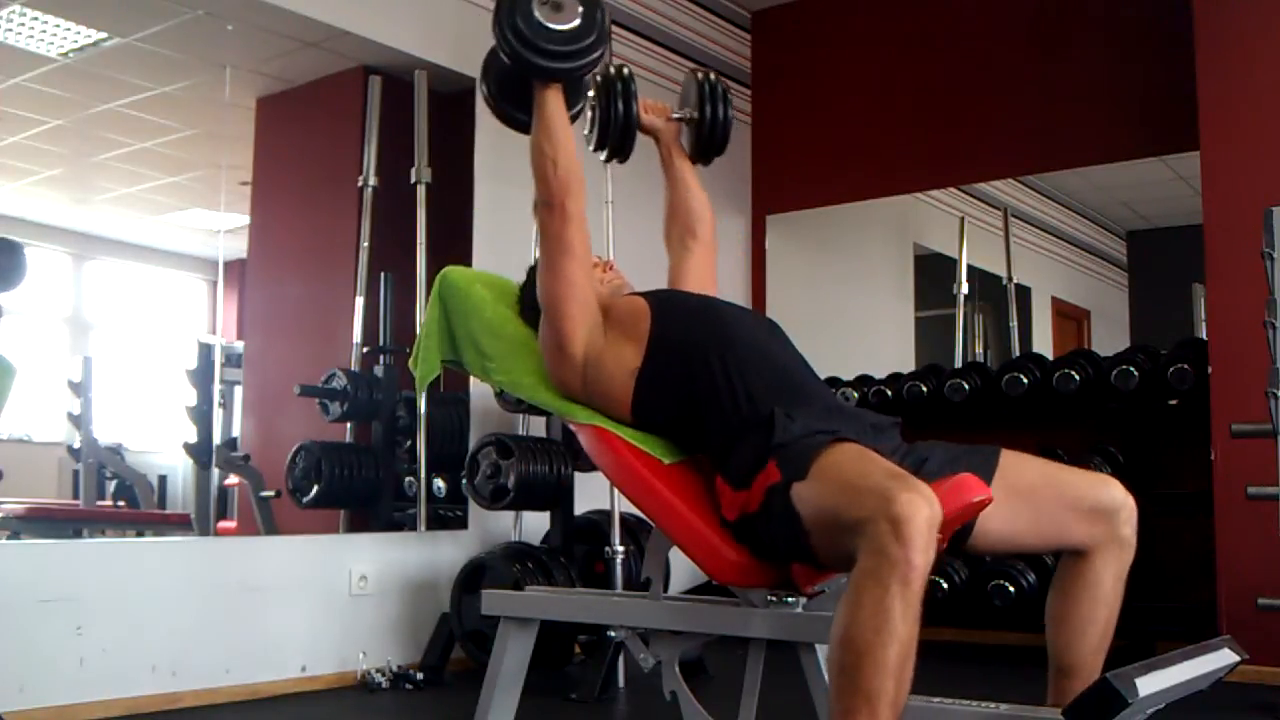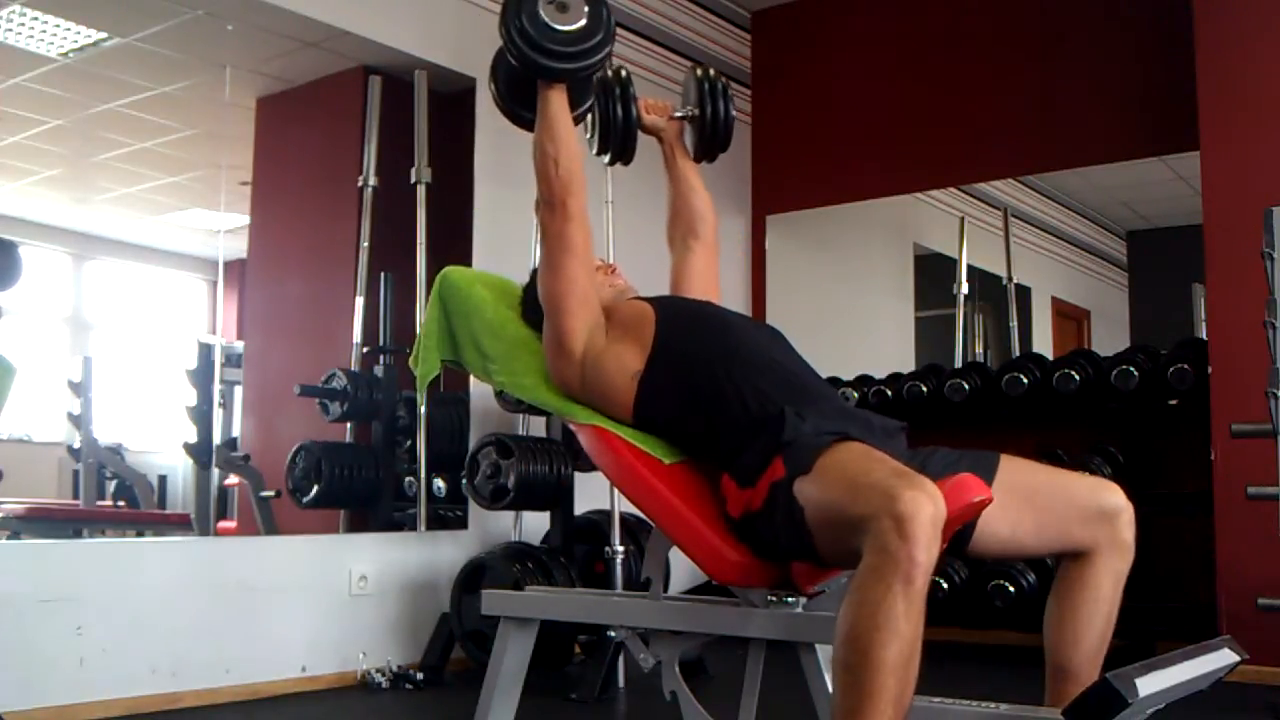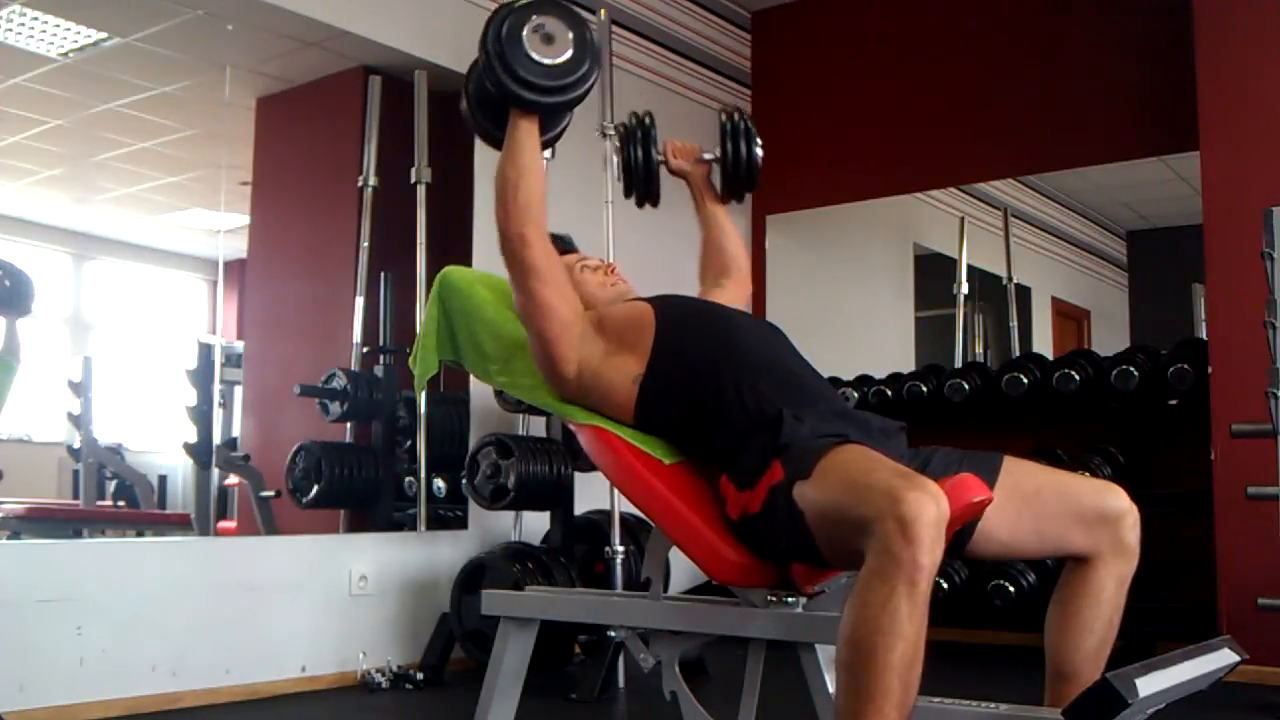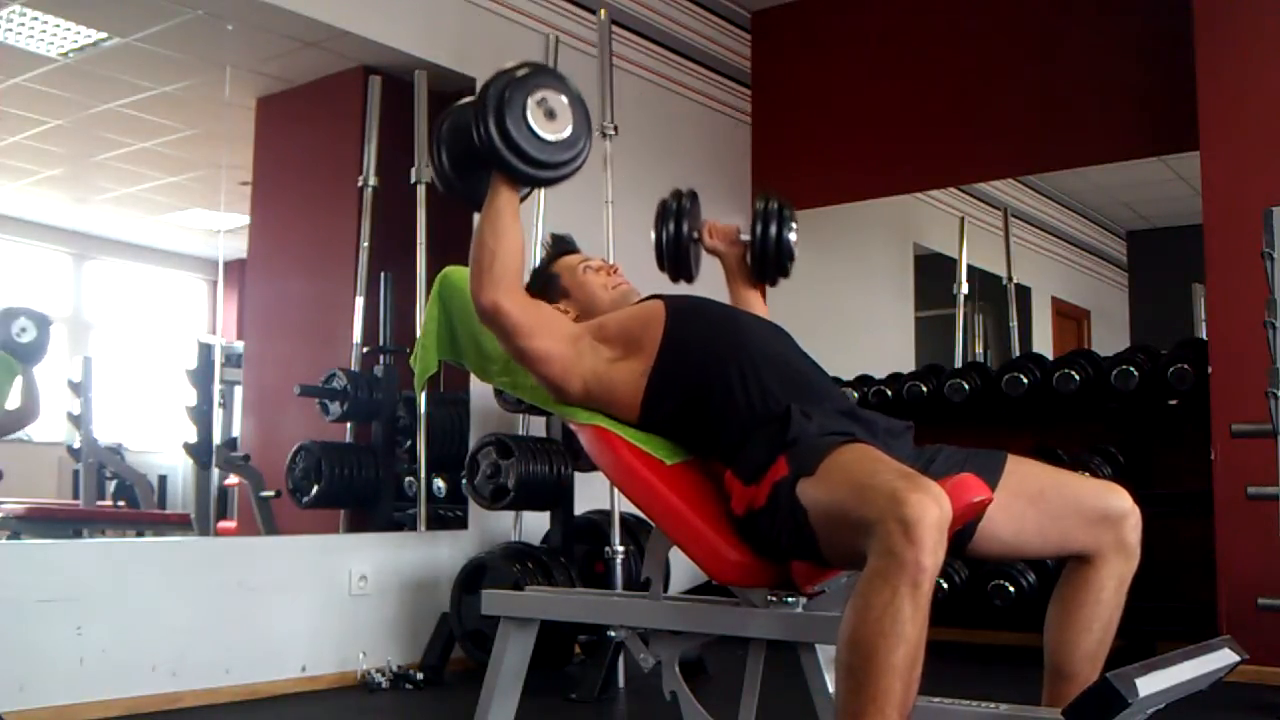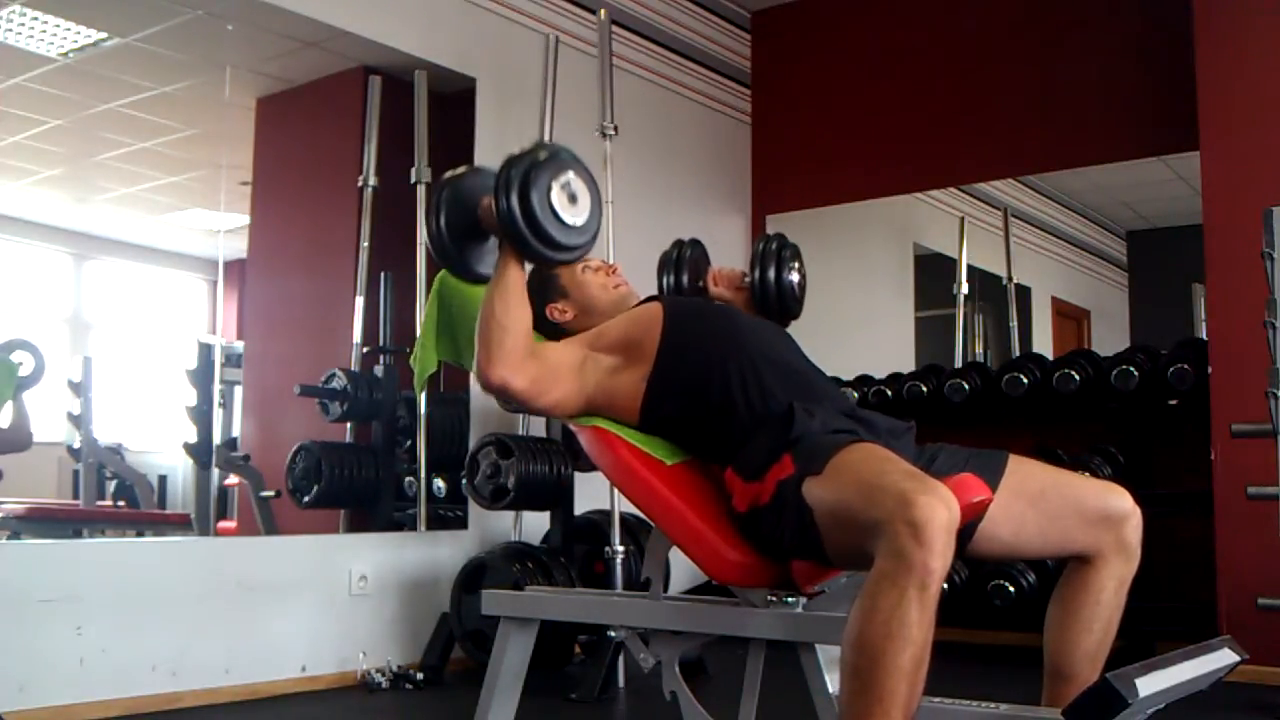
dt=0.5s
person 1, frame 1
left shoulder: (671, 315)
right shoulder: (578, 340)
left elbow: (694, 234)
right elbow: (560, 206)
left wrist: (669, 144)
right wrist: (550, 85)
left hip: (863, 441)
right hip: (776, 458)
left knee: (1107, 511)
right knee: (903, 520)
person 1, frame 2
left shoulder: (674, 323)
right shoulder: (582, 343)
left elbow: (696, 236)
right elbow: (562, 202)
left wrist: (672, 142)
right wrist: (553, 88)
left hip: (864, 439)
right hip: (780, 459)
left knee: (1105, 513)
right knee: (908, 514)
person 1, frame 3
left shoulder: (670, 330)
right shoulder: (581, 347)
left elbow: (731, 281)
right elbow: (520, 237)
left wrist: (701, 189)
right wrist: (526, 115)
left hip: (863, 439)
right hip: (779, 460)
left knee: (1111, 518)
right knee: (912, 517)
person 1, frame 4
left shoulder: (671, 335)
right shoulder: (584, 350)
right elbow: (496, 297)
left wrist: (735, 263)
right wrist: (506, 184)
left hip: (867, 434)
right hip: (787, 451)
left knee: (1112, 516)
right knee: (913, 517)
person 1, frame 5
left shoulder: (672, 325)
right shoulder: (585, 354)
right elbow: (504, 371)
left wrist: (745, 307)
right wrist: (512, 246)
left hip: (866, 433)
right hip: (788, 453)
left knee: (1113, 517)
right knee: (922, 520)
